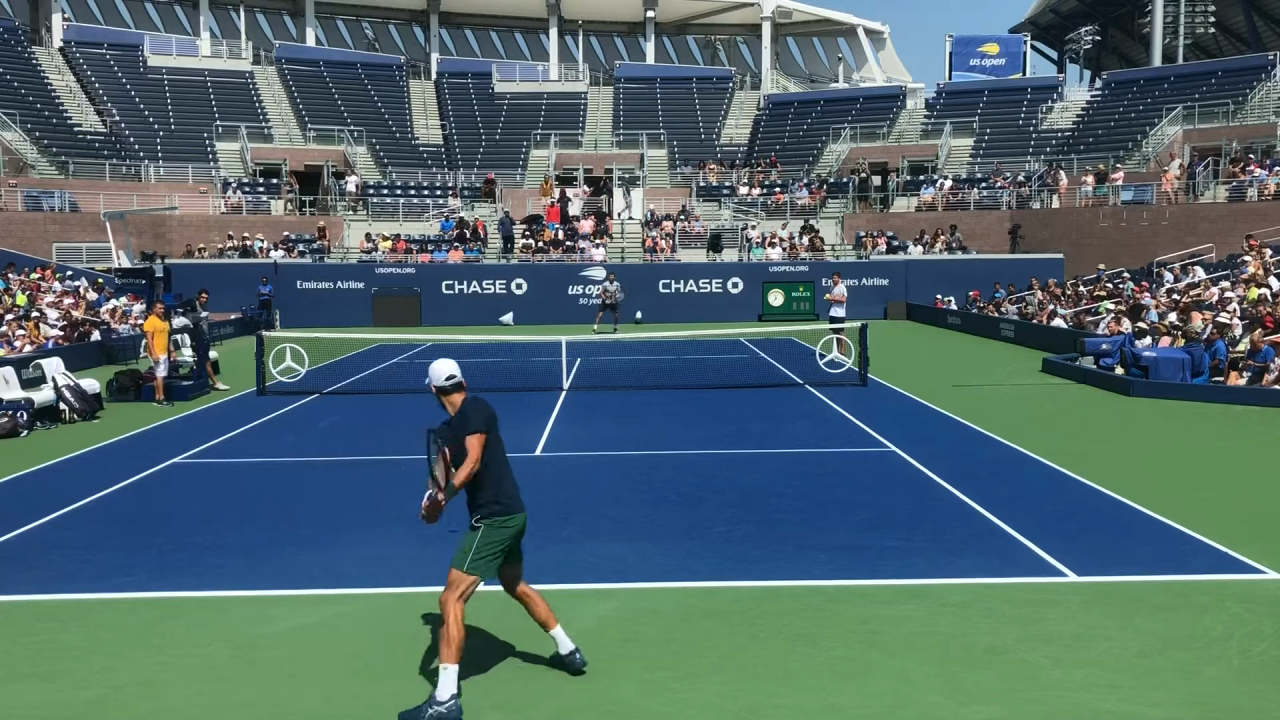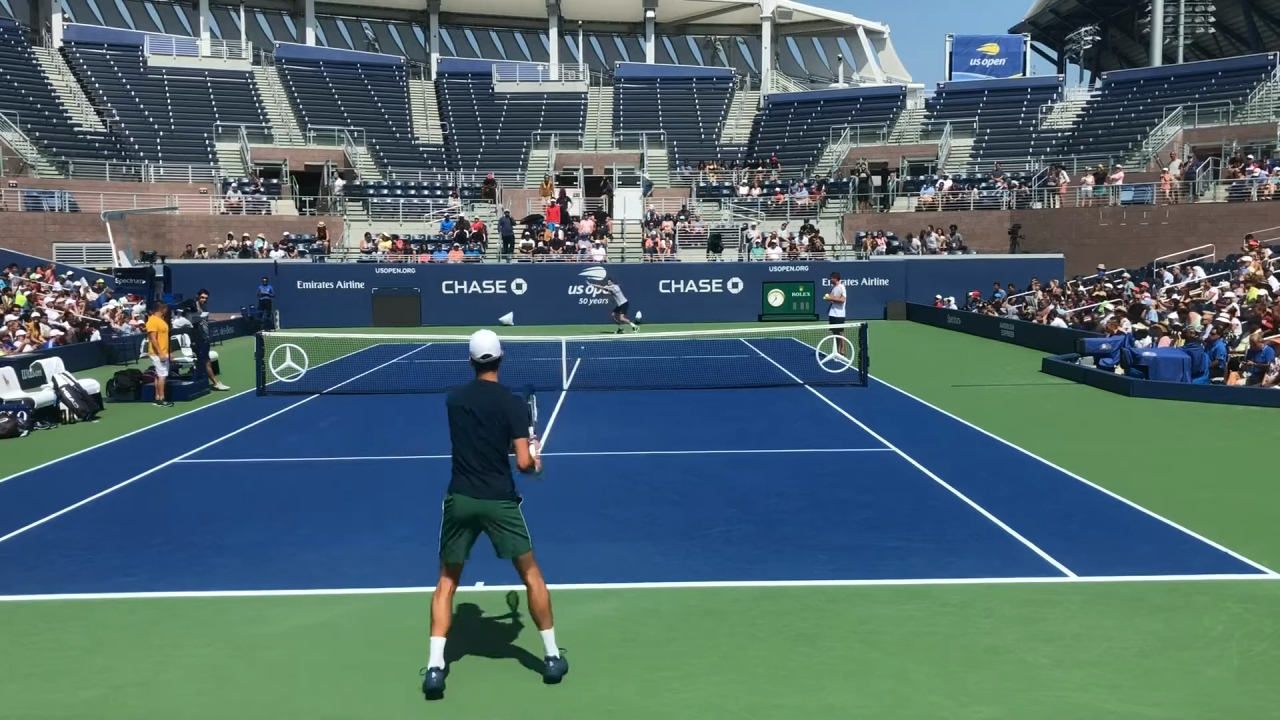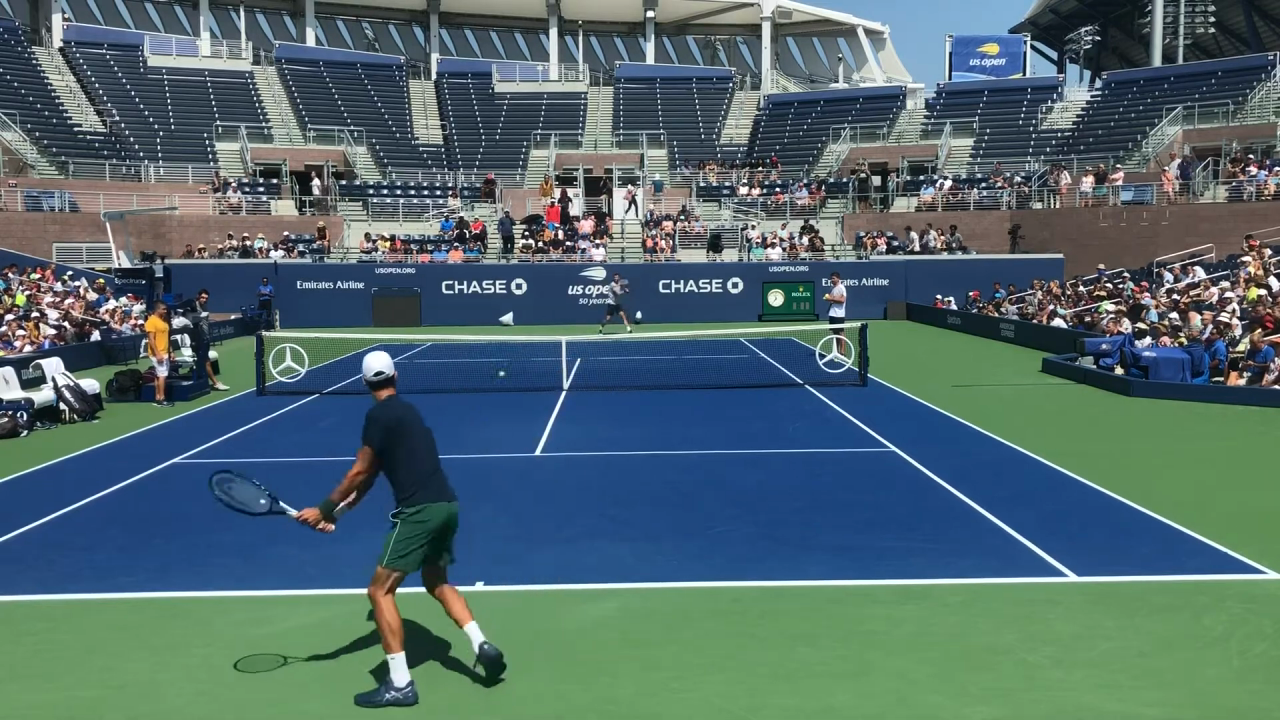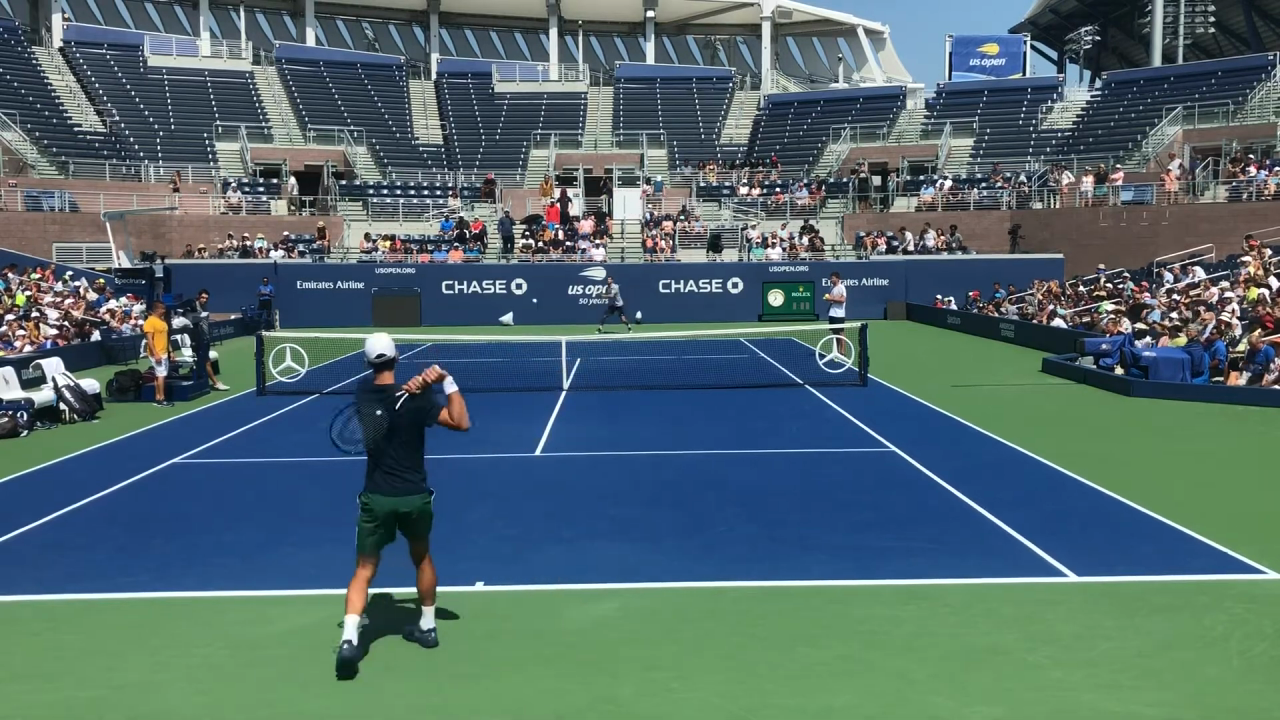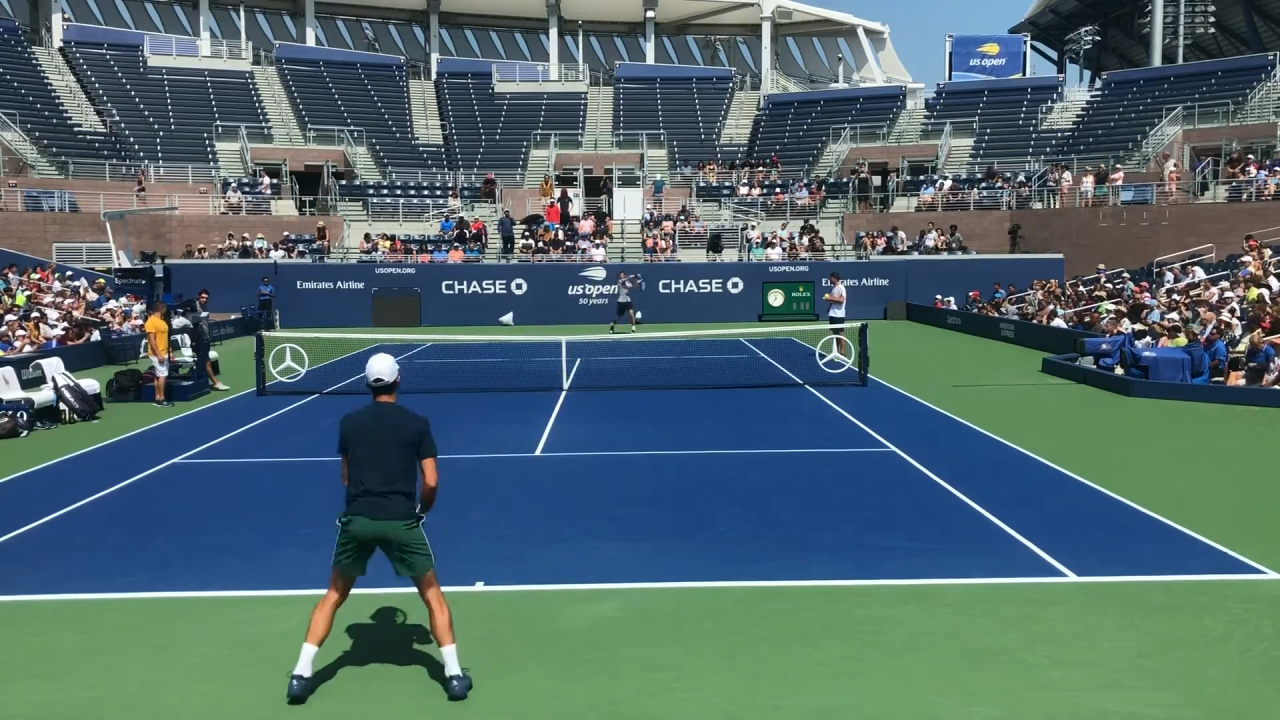
dt=1s
person 1, frame 1
left shoulder: (478, 412)
right shoulder: (446, 429)
left elbow: (473, 463)
left wrist: (443, 496)
right wrist: (432, 499)
left hip: (493, 519)
right hip: (513, 516)
left knee: (451, 600)
right knee: (515, 586)
right ankle: (569, 652)
person 1, frame 2
left shoulder: (454, 399)
right shoulder: (512, 403)
right elbow: (525, 464)
right wrist: (533, 454)
left hip: (460, 500)
right hip: (501, 502)
left knee: (446, 583)
right knee: (531, 576)
left ankle: (436, 667)
right ankle: (552, 656)
person 1, frame 3
left shoulder: (379, 414)
right shoulder: (401, 411)
left elbow: (359, 471)
right elbow: (370, 475)
left wrist: (324, 507)
right wrist: (335, 511)
left hip: (421, 511)
right hip: (444, 505)
left knee: (380, 591)
right knee: (436, 582)
left ankle: (401, 683)
right ankle: (482, 646)
person 1, frame 4
left shoulder: (362, 394)
right shoulder: (417, 400)
right elbow: (462, 423)
left wrist: (418, 382)
right wrist: (445, 379)
left hip: (376, 496)
right hip: (414, 495)
left knee: (364, 570)
right knee: (422, 558)
left ankle: (349, 640)
right ankle: (426, 627)
person 1, frame 5
left shoulder: (349, 423)
right shoulder: (416, 423)
left elbow: (347, 479)
right elbow: (430, 482)
right wrist: (420, 508)
left hip: (356, 519)
right hip: (398, 520)
left knee: (334, 594)
right knee: (432, 594)
left ankle: (301, 675)
right ankle: (454, 675)
